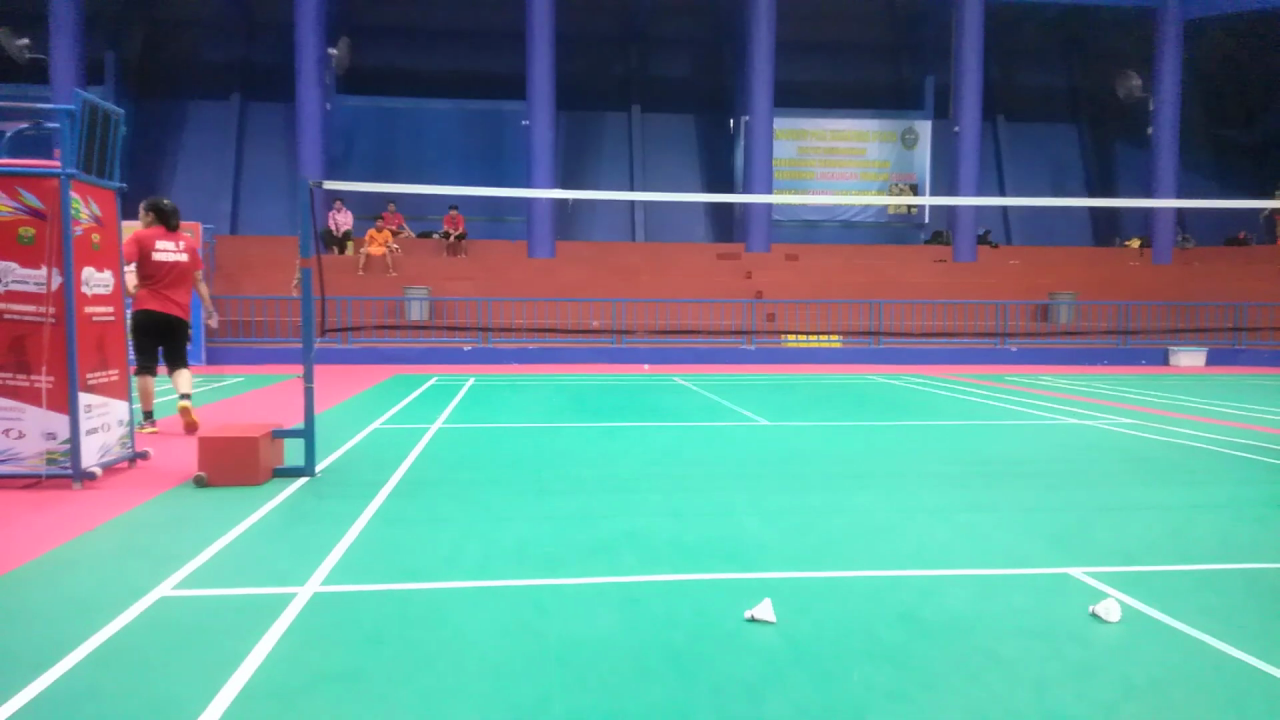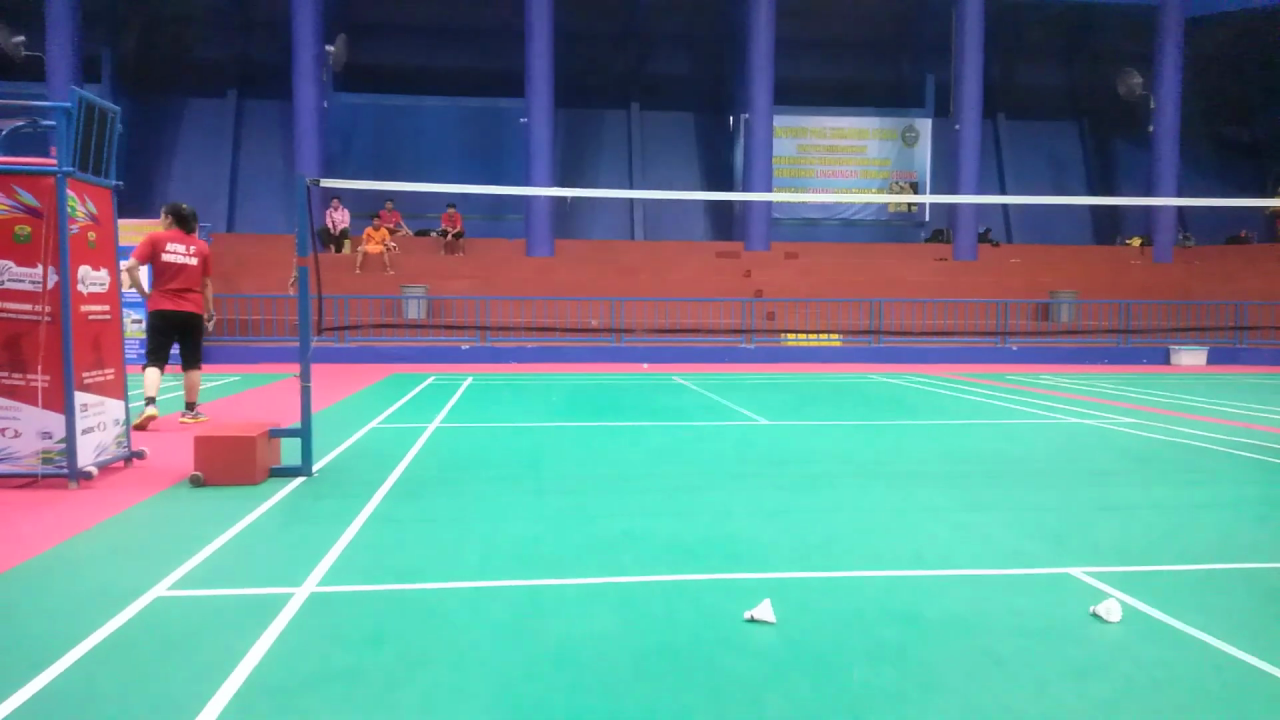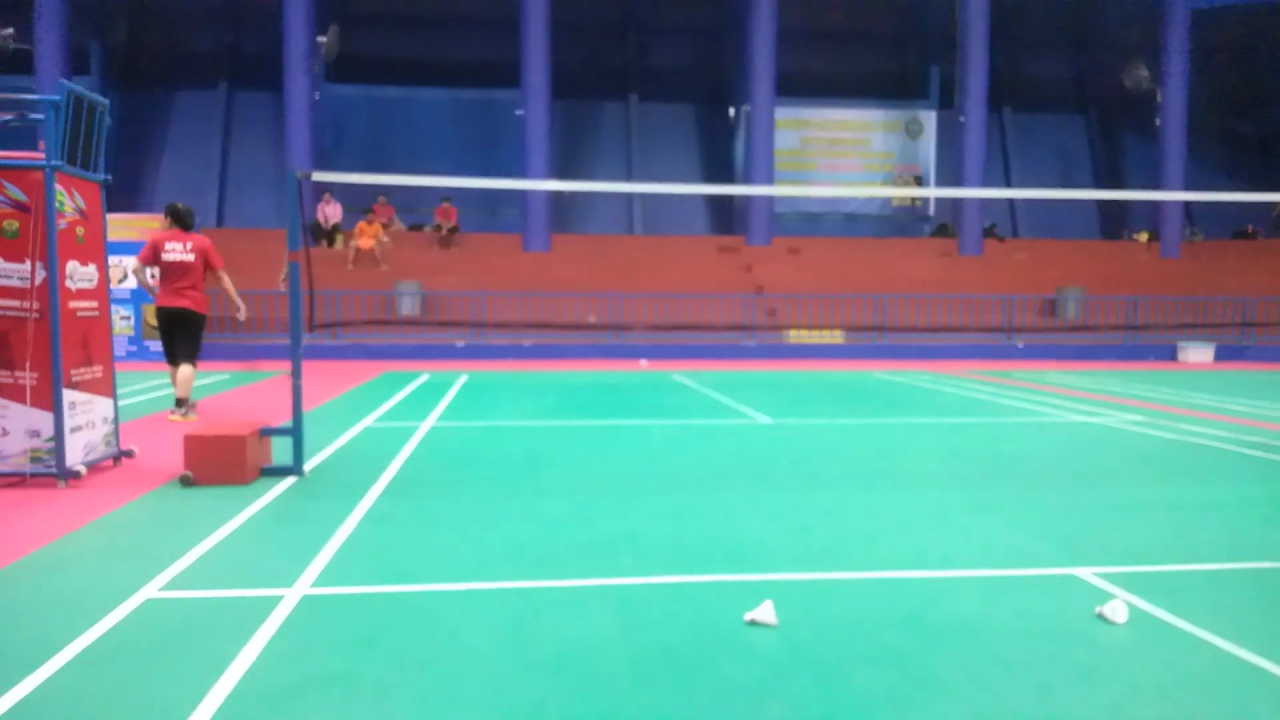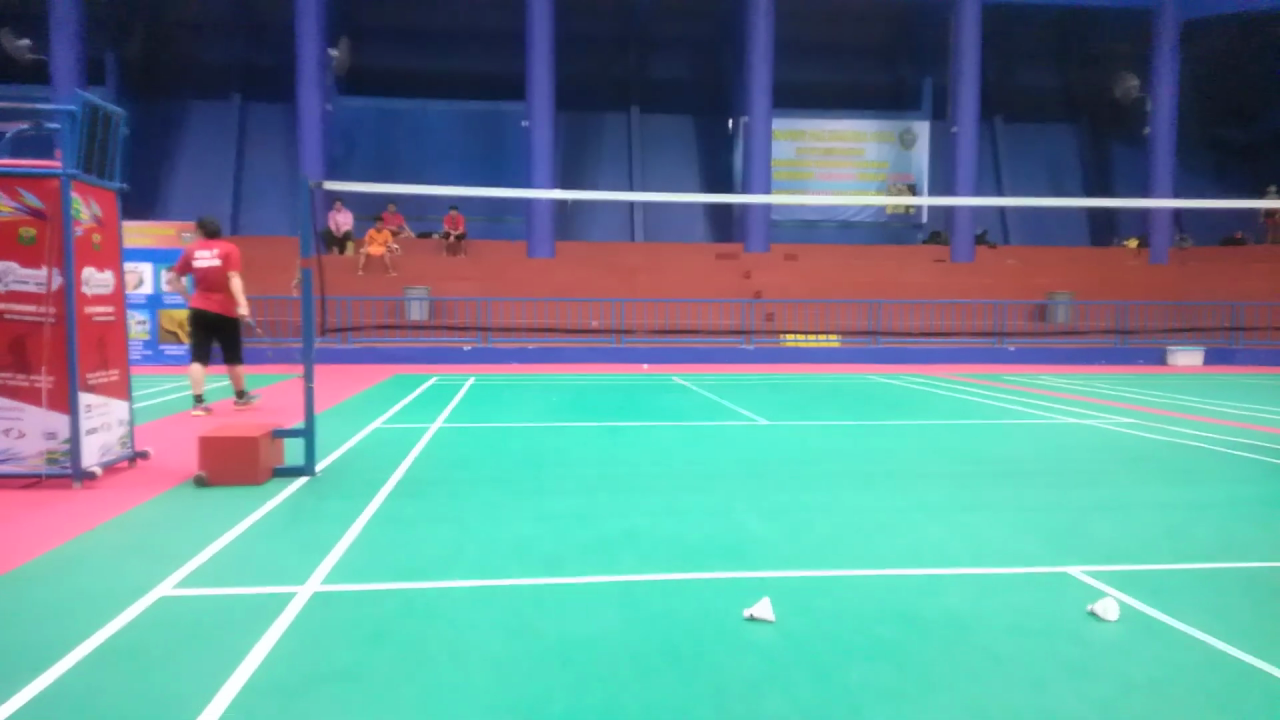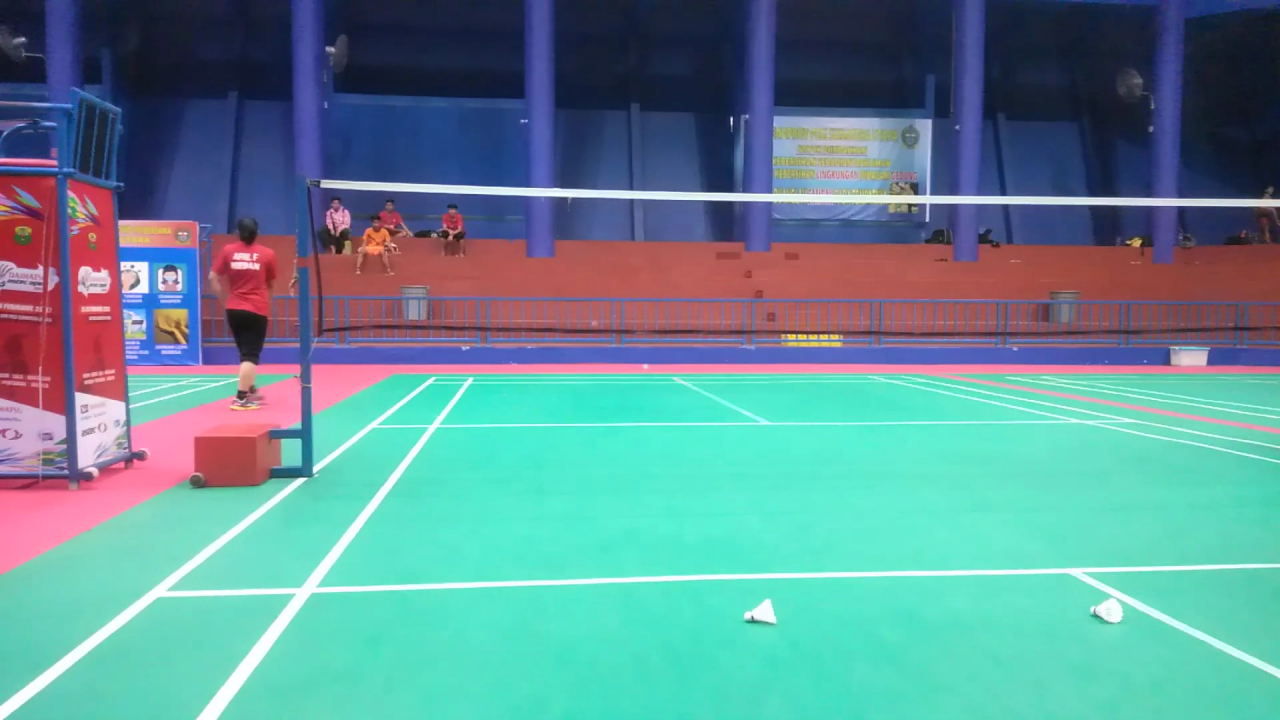
dt=0.7s
person 1, frame 1
left shoulder: (141, 238)
right shoulder: (187, 243)
right elbow: (198, 280)
left wrist: (129, 289)
right wrist: (209, 309)
left hip: (147, 311)
right hip: (178, 313)
left knee: (145, 366)
right knee: (178, 363)
left ankle: (148, 420)
right ankle: (185, 399)
person 1, frame 2
left shoulder: (155, 239)
right shoulder: (201, 246)
left elbow: (131, 266)
right elbow: (206, 284)
left wrist: (143, 292)
right wrist: (210, 312)
left hip: (161, 309)
right hip: (192, 312)
left knee: (154, 361)
right knee: (192, 362)
left ankle: (150, 405)
right ankle: (191, 410)
person 1, frame 3
left shoulder: (158, 241)
right shoulder: (203, 243)
left elbow: (137, 269)
right elbow: (221, 276)
left wrist: (153, 291)
right wrist: (237, 301)
left hip: (166, 307)
right hip: (193, 308)
left knee: (173, 357)
right knee: (187, 358)
left ankle: (183, 402)
right ankle: (180, 407)
person 1, frame 4
left shoulder: (192, 250)
right shoulder: (229, 249)
left elbow: (175, 279)
right elbow: (233, 278)
right wrist: (242, 305)
left hip: (199, 310)
right hip: (225, 310)
left knee: (198, 356)
right knee: (233, 356)
left ankle: (198, 402)
right ankle: (241, 397)
person 1, frame 5
left shoulder: (228, 251)
right shoulder: (267, 254)
left elbow: (213, 278)
right elbow: (270, 284)
left wrist: (226, 298)
left hip: (234, 309)
right hip: (257, 311)
left knee: (246, 352)
right knee: (251, 354)
left ankle: (250, 391)
right ankle: (241, 398)
